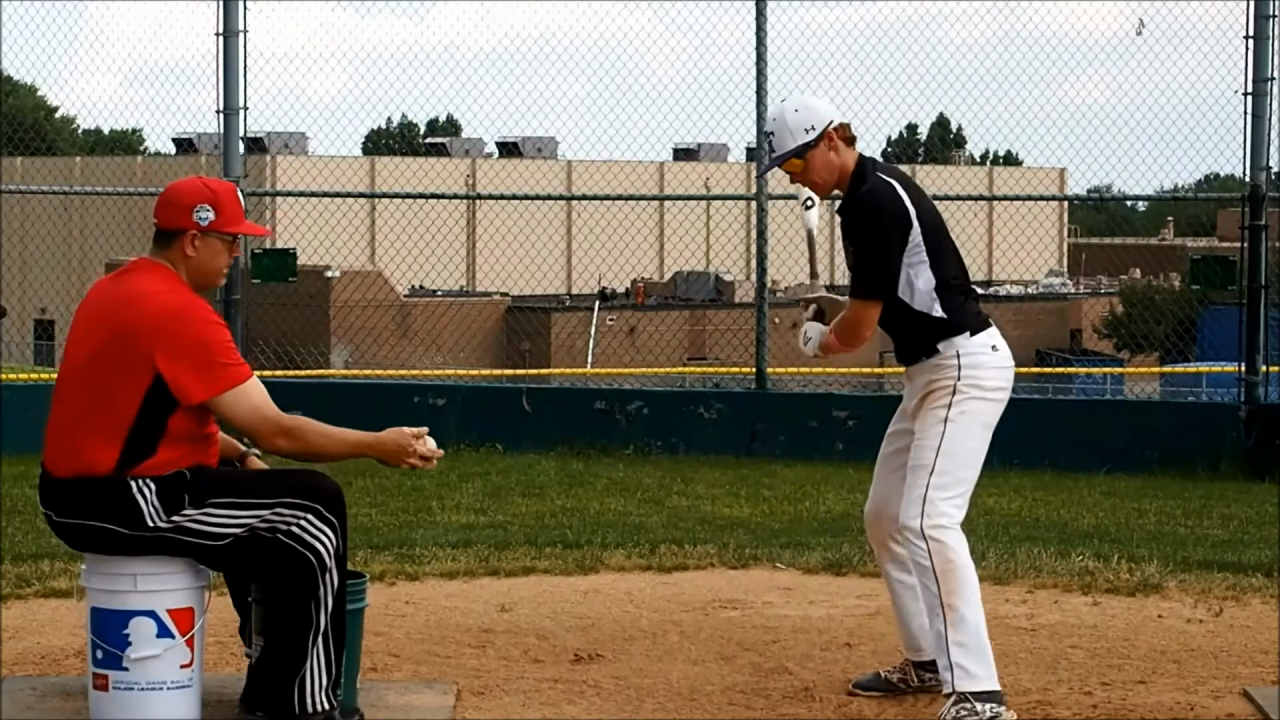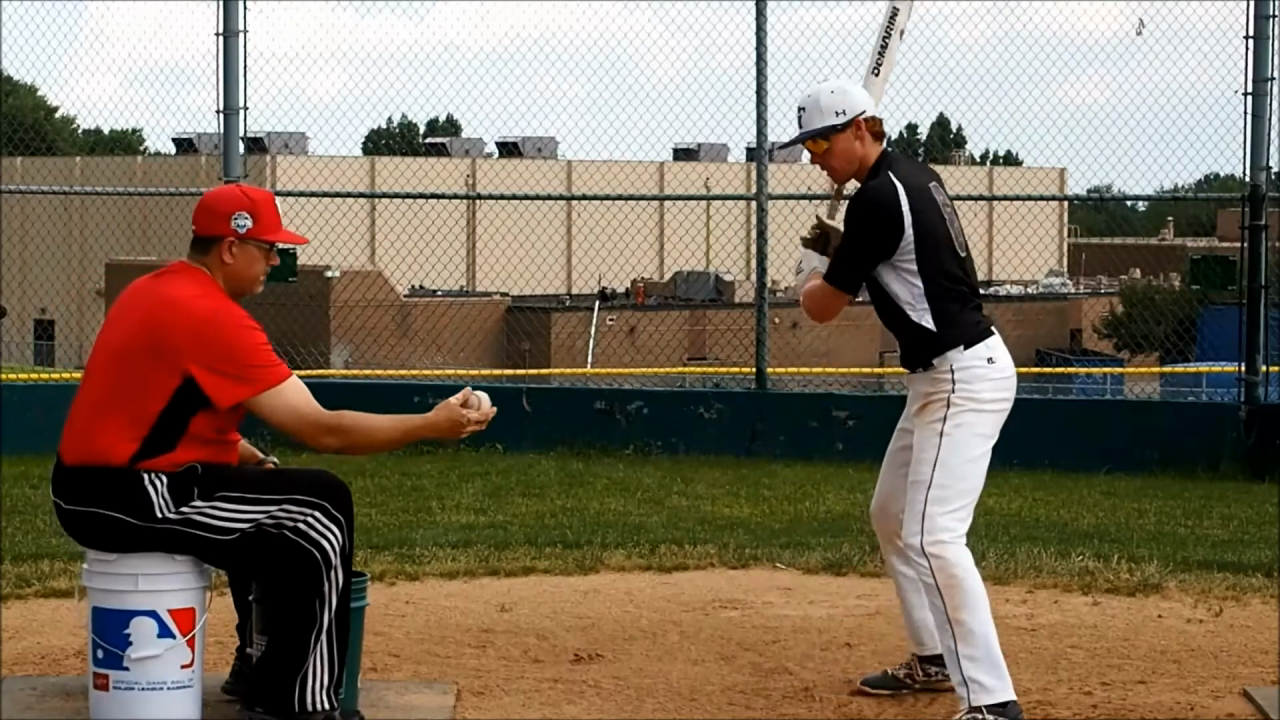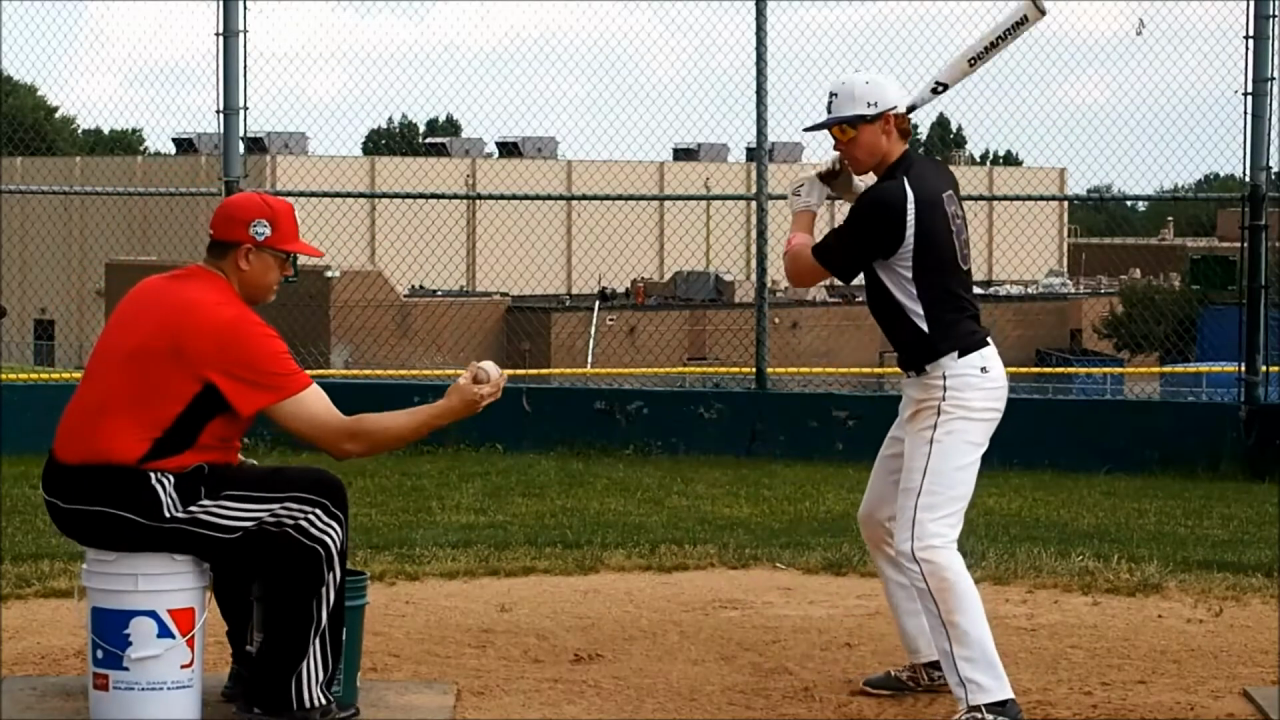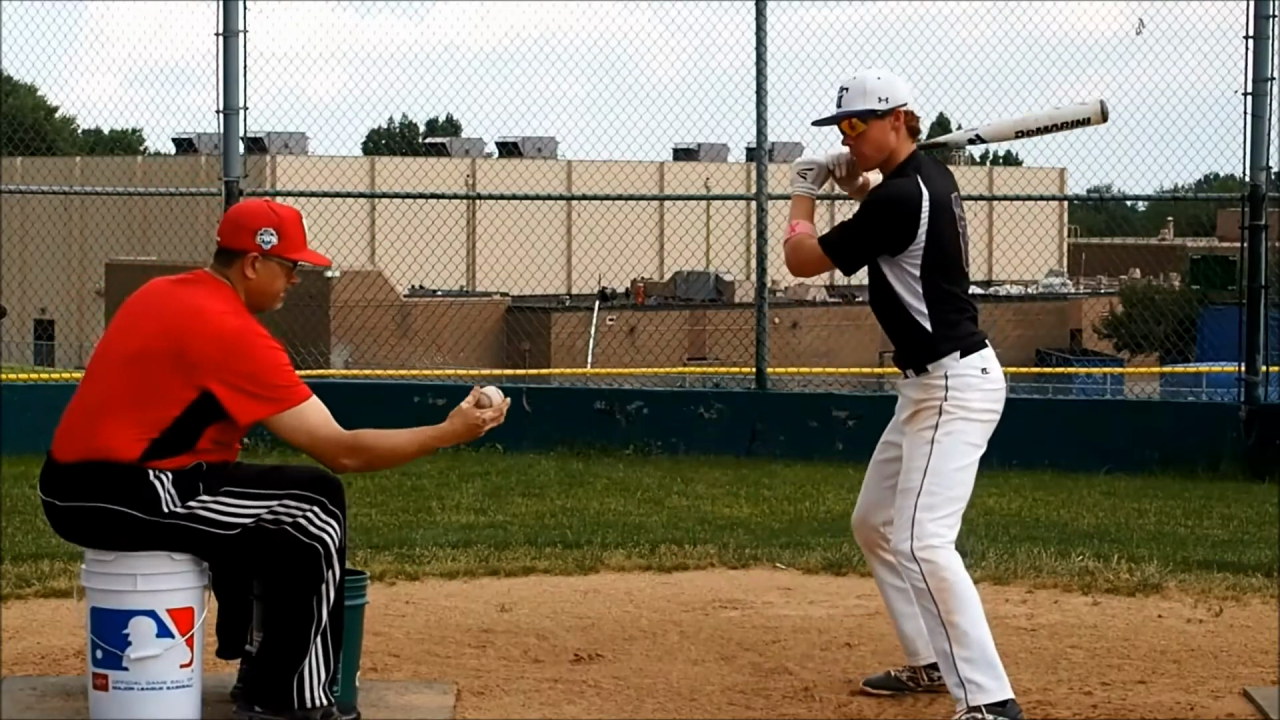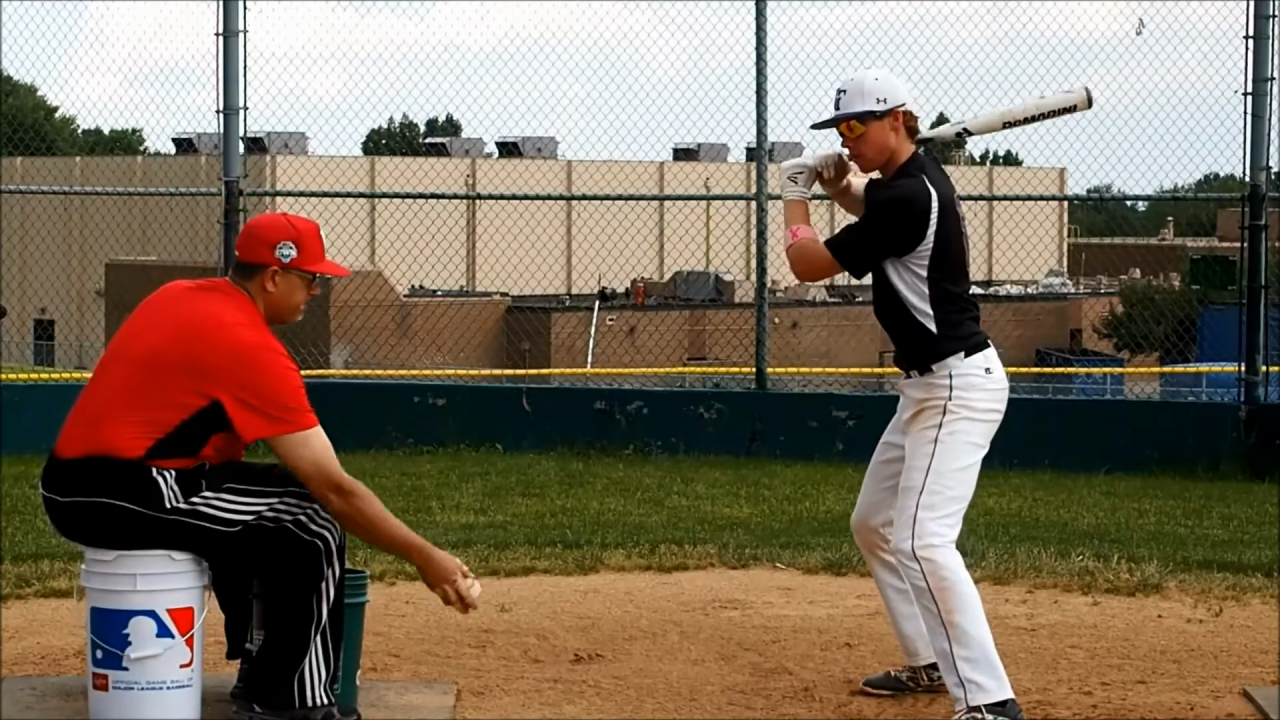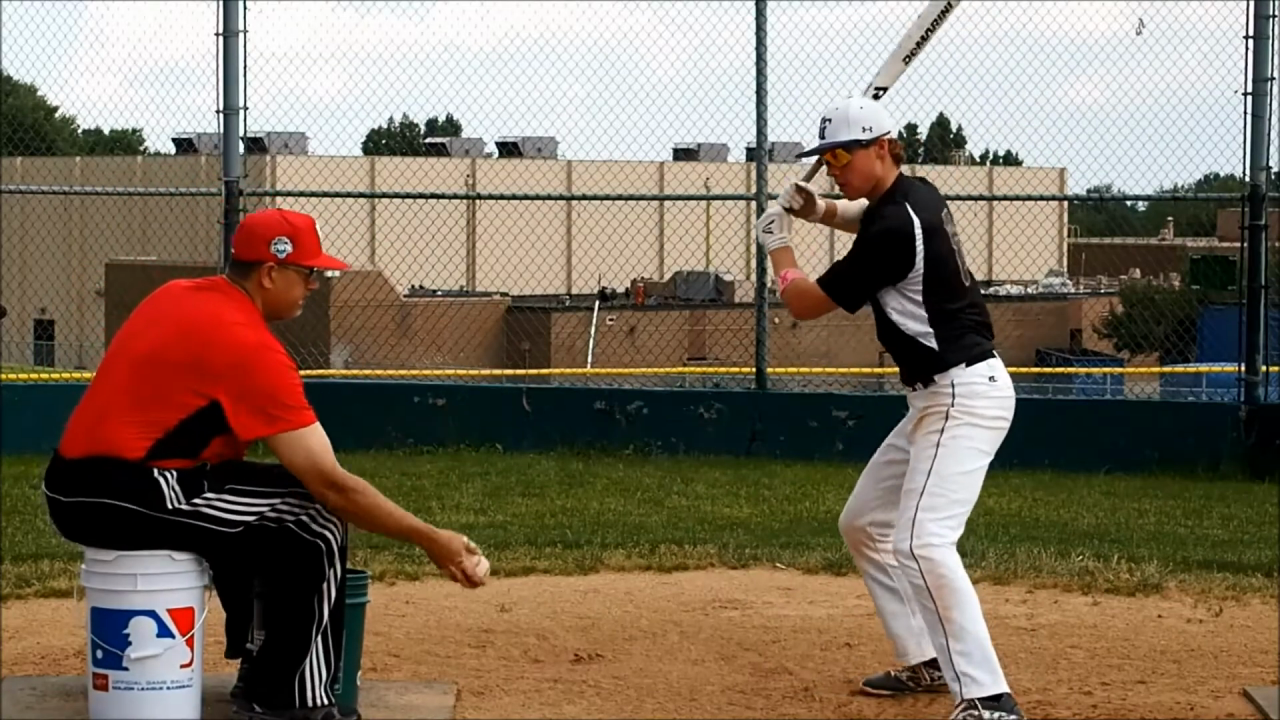
dt=0.3s
person 1, frame 1
left shoulder: (873, 199)
right shoulder: (872, 188)
left elbow: (862, 324)
left wrist: (819, 340)
right wrist: (839, 313)
left hip: (964, 366)
right hip: (934, 370)
left knee: (927, 520)
right knee: (885, 517)
right ankle: (927, 659)
person 1, frame 2
left shoulder: (877, 198)
right shoulder: (911, 174)
left elbow: (822, 306)
left wrist: (813, 265)
right wrist: (844, 244)
left hip: (963, 376)
right hip: (944, 374)
left knee: (932, 535)
right knee: (891, 516)
right ankle: (933, 656)
person 1, frame 3
left shoulder: (889, 201)
right shoulder: (931, 175)
left elbow: (801, 272)
left wrist: (805, 206)
right wrist: (852, 190)
left hip: (954, 383)
right hip: (938, 380)
left knee: (924, 539)
right knee: (880, 520)
right ankle: (931, 661)
person 1, frame 4
left shoulder: (906, 196)
right shoulder: (925, 177)
left elbow: (801, 259)
left wrist: (802, 192)
right wrist: (854, 181)
left hip: (953, 385)
right hip: (928, 383)
left knee: (922, 539)
right knee: (874, 522)
right ankle: (929, 661)
person 1, frame 5
left shoulder: (910, 197)
right shoulder: (913, 180)
left elbow: (808, 265)
right elbow: (870, 204)
left wrist: (794, 196)
right wrist: (837, 181)
left hip: (958, 385)
right hip: (928, 384)
left knee: (923, 539)
right knee: (873, 524)
right ankle: (930, 661)
person 1, frame 6
left shoulder: (893, 230)
right shoulder: (914, 193)
left elbow: (803, 304)
right elbow: (871, 215)
left wrist: (776, 243)
right wrist: (820, 208)
left hip: (966, 394)
right hip: (947, 393)
left knee: (923, 542)
right knee: (863, 523)
right ankle: (932, 661)
person 2, frame 1
left shoulder: (112, 290)
right shoulder: (181, 313)
right elbow: (276, 432)
left wrist: (240, 455)
right wrist: (378, 445)
left hip: (83, 492)
right hip: (122, 503)
left knee: (271, 500)
right knee: (315, 507)
person 2, frame 2
left shoulder: (151, 289)
right shoulder: (215, 318)
right elbow: (323, 431)
left wrist: (257, 463)
right wrist: (432, 425)
left hip: (90, 488)
right hip: (127, 500)
left knee: (274, 511)
right knee: (320, 508)
left ankle: (266, 675)
person 2, frame 3
left shoulder: (154, 289)
right shoulder: (235, 326)
right elbow: (343, 438)
left wrist: (236, 463)
right wrist: (447, 408)
left hip: (77, 487)
right hip: (124, 499)
left knee: (264, 504)
right knee: (315, 513)
left ankle: (258, 673)
person 2, frame 4
left shoulder: (160, 292)
right shoulder: (235, 334)
right elbow: (342, 451)
right wrist: (448, 433)
left hip: (75, 486)
right hip: (120, 497)
left knee: (264, 505)
right knee: (313, 511)
left ankle: (263, 675)
person 2, frame 5
left shoulder: (177, 296)
right shoulder: (253, 348)
right elbow: (334, 489)
right wrist: (424, 557)
left hip: (75, 485)
right hip: (115, 496)
left knee: (267, 501)
right knee: (312, 513)
left ankle: (262, 670)
person 2, frame 6
left shoulder: (177, 295)
right shoulder: (248, 347)
right elbow: (331, 483)
left wrist: (231, 458)
right wrist: (430, 540)
left hip: (79, 485)
right hip: (120, 496)
left knee: (273, 496)
right knee: (313, 513)
left ankle: (264, 676)
